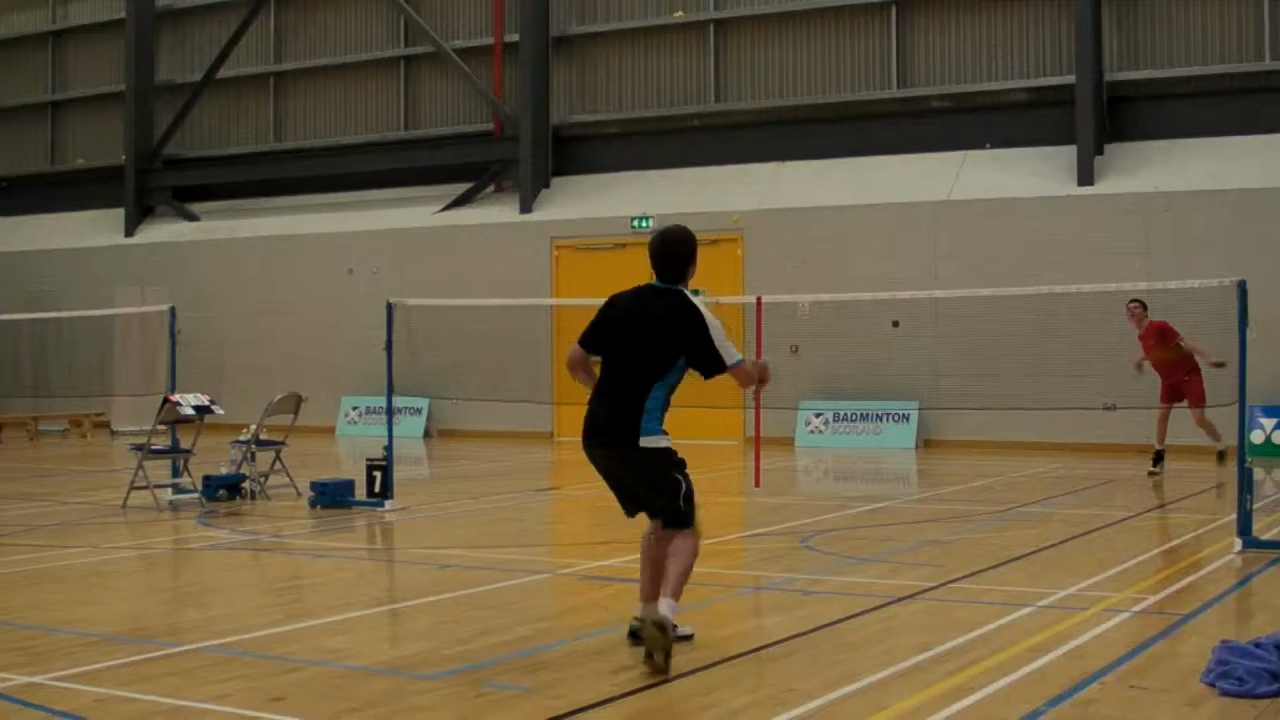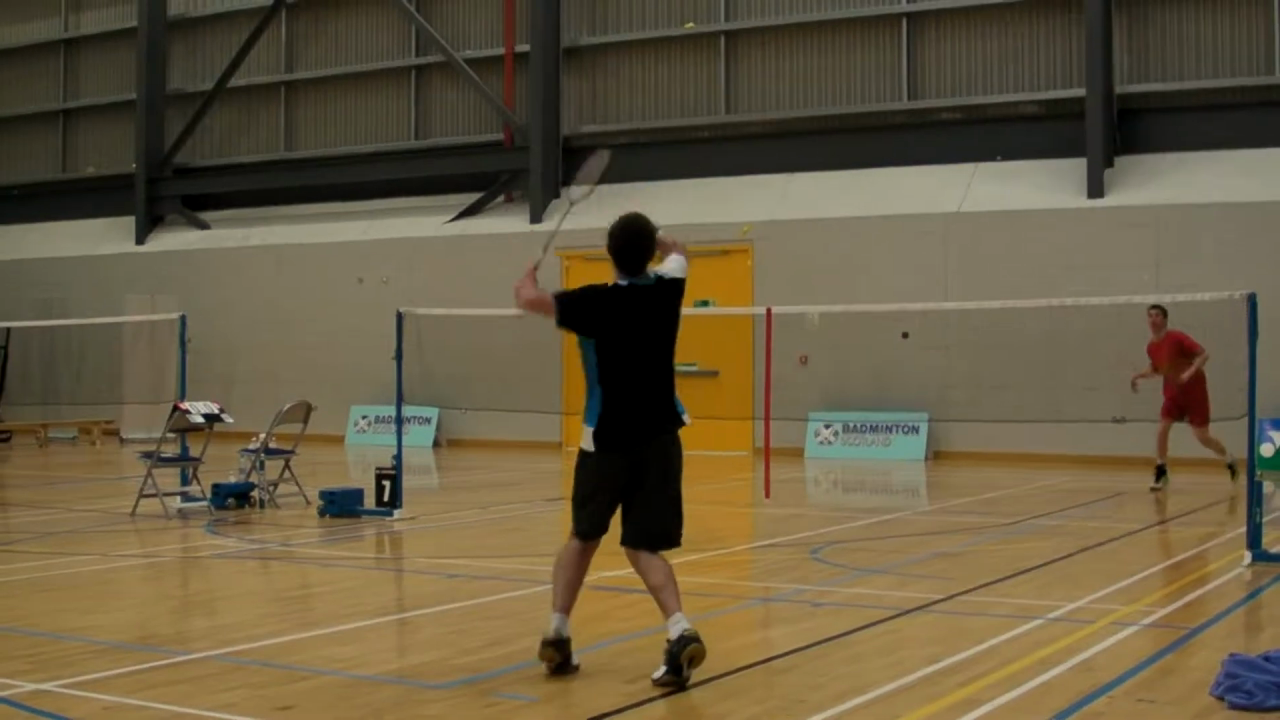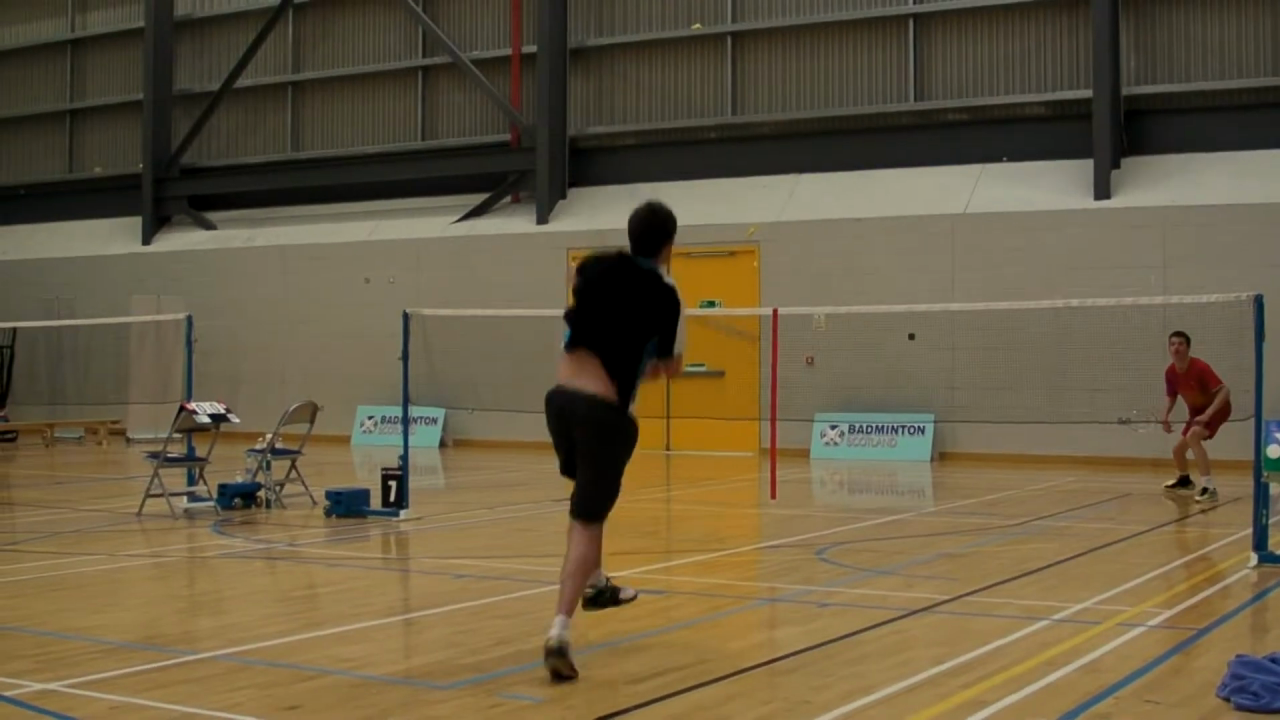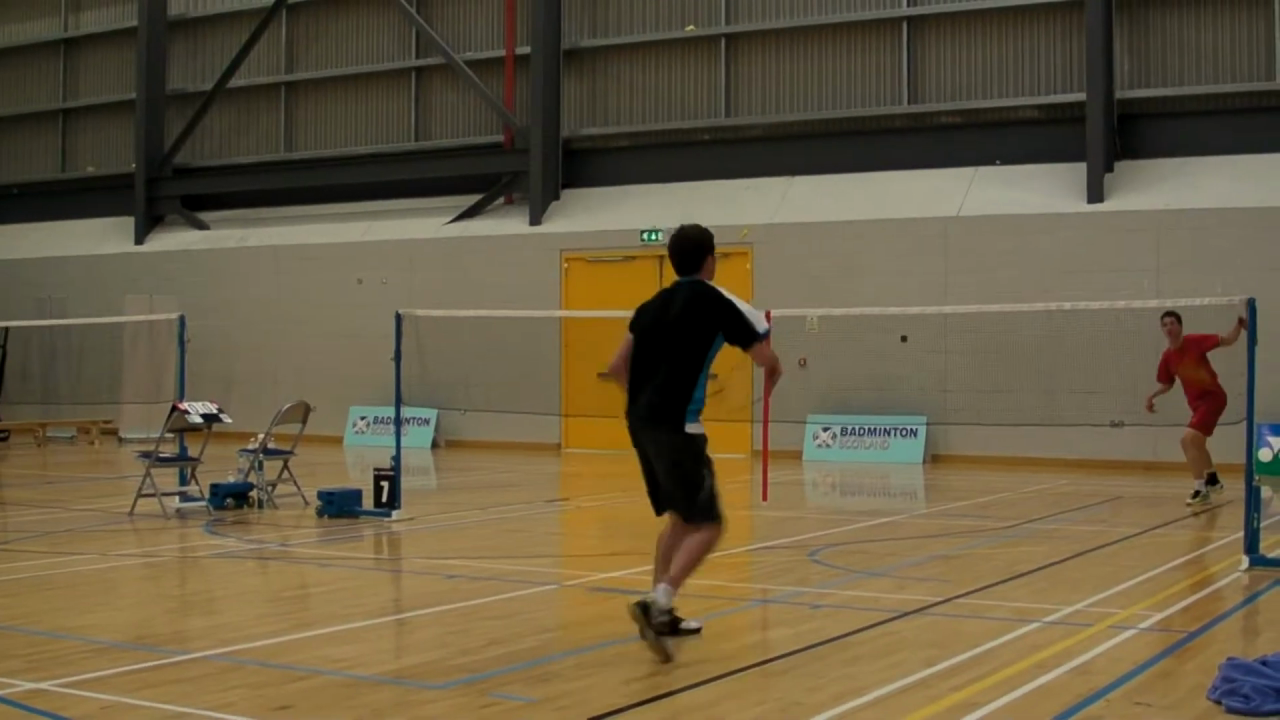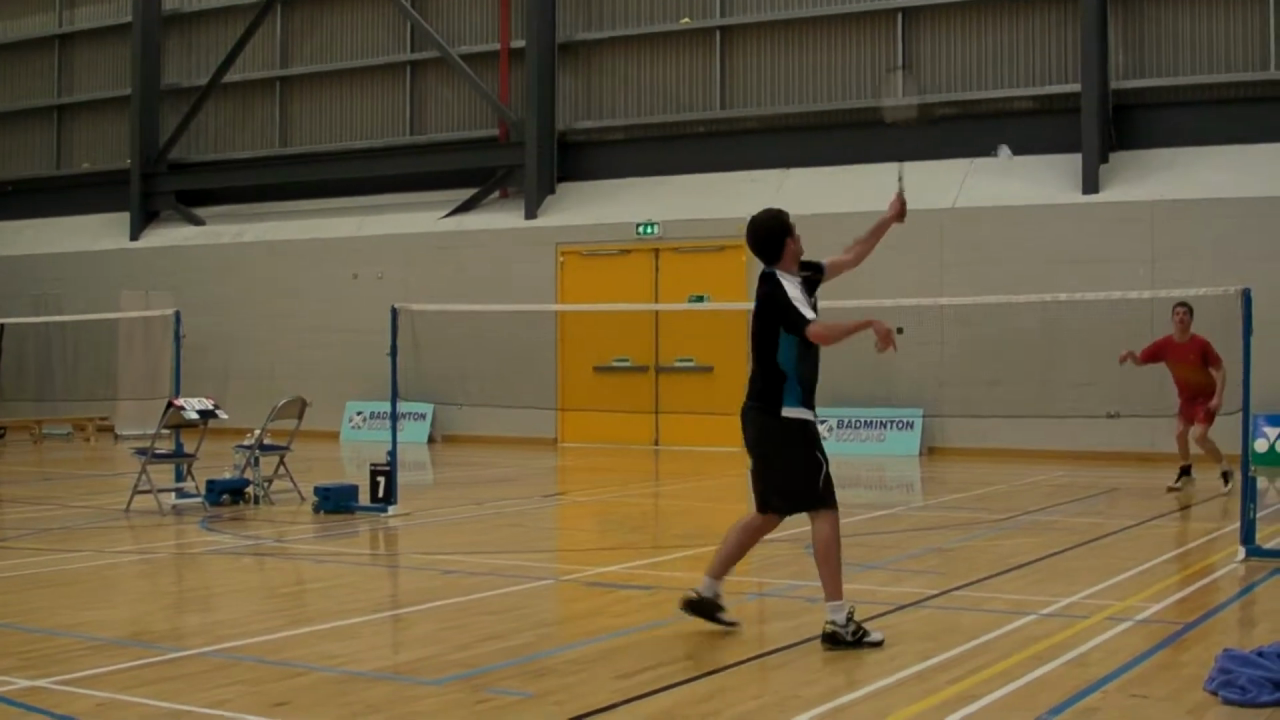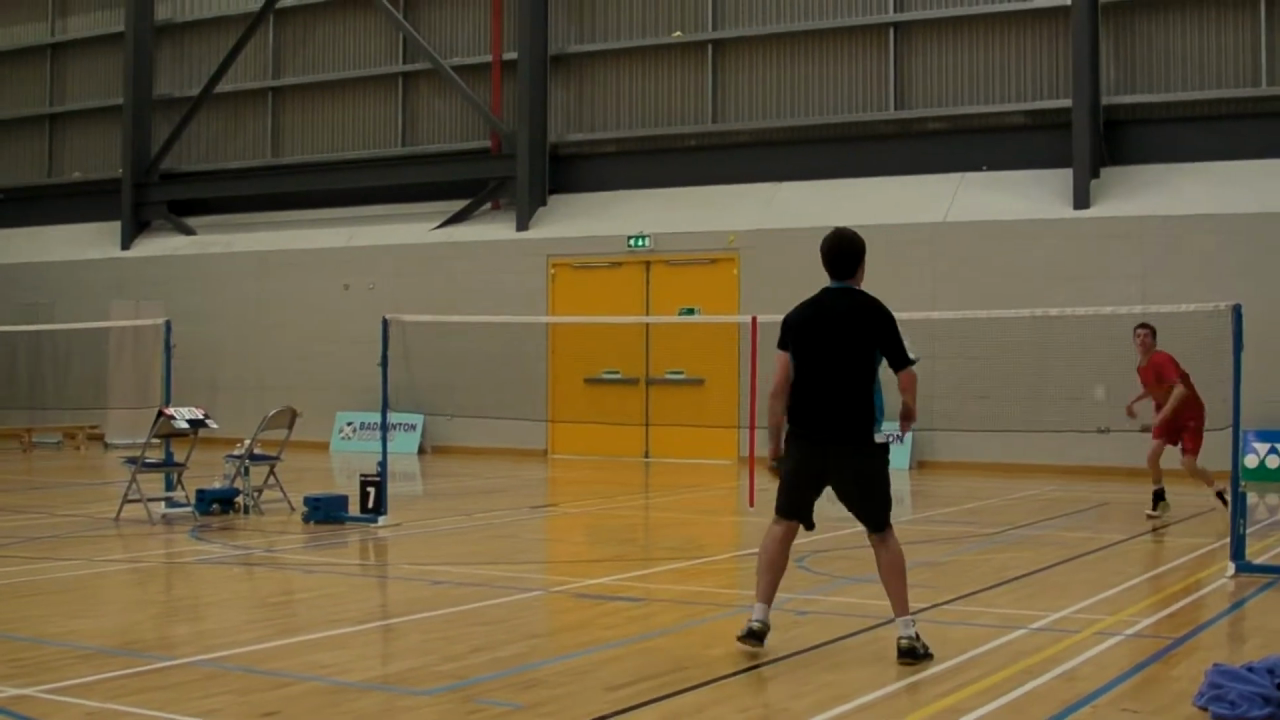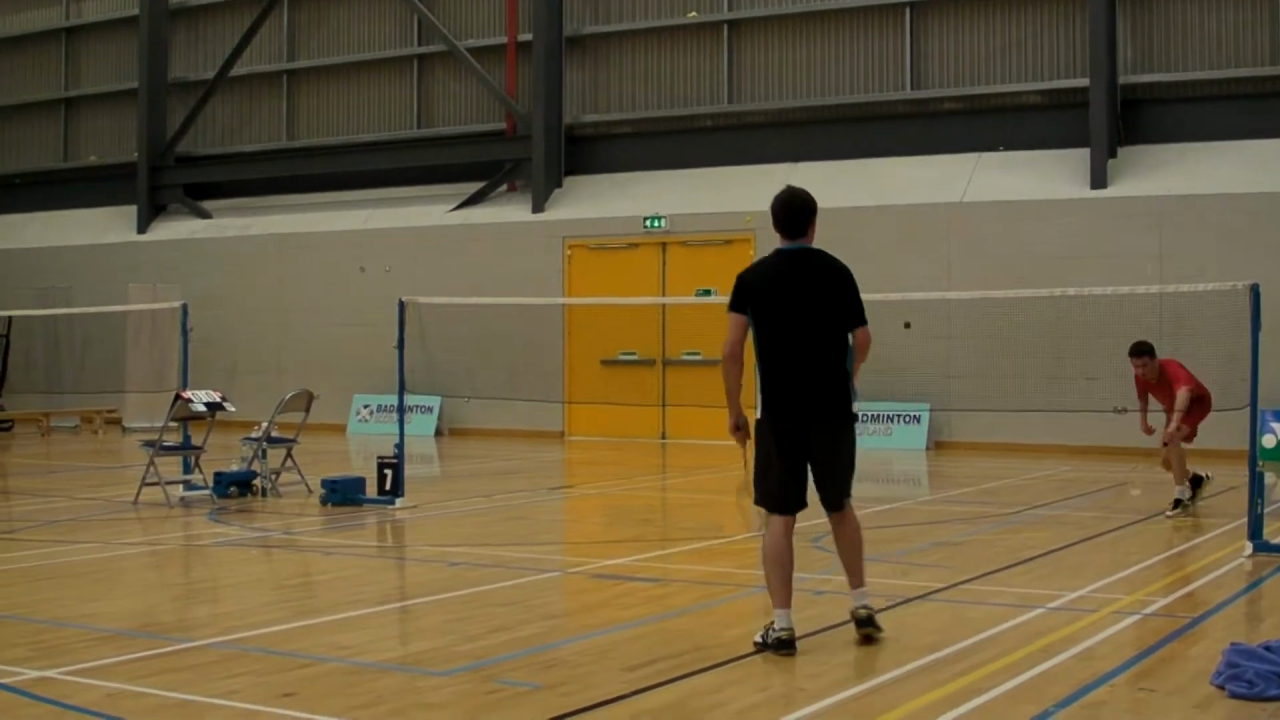
dt=0.5s
person 1, frame 1
left shoulder: (619, 303)
right shoulder: (692, 314)
left elbow: (575, 360)
right elbow: (742, 376)
right wrist: (761, 370)
left hip: (598, 436)
right hip: (639, 439)
left knee: (662, 520)
right knee: (683, 533)
left ankle: (650, 621)
right ankle: (661, 616)
person 1, frame 2
left shoulder: (600, 302)
right shoulder: (666, 289)
left elbow: (528, 301)
right elbow: (677, 251)
left wrist: (527, 276)
right wrist: (655, 234)
left hip: (607, 444)
right hip: (660, 442)
left knee: (581, 540)
right knee: (646, 551)
left ankle: (557, 635)
right ankle: (680, 632)
person 1, frame 3
left shoulder: (601, 267)
right shoulder: (666, 299)
left elbow: (576, 298)
right elbow: (668, 366)
right wrist: (649, 368)
left hip: (562, 401)
right hip: (606, 414)
left knee: (585, 508)
right knee: (585, 525)
left ankle: (596, 585)
right ankle: (559, 635)
person 1, frame 4
left shoulder: (653, 306)
right shoulder: (713, 301)
left elbow: (618, 365)
right elbow: (764, 353)
right wrist: (772, 367)
left hip: (645, 425)
right hip: (675, 429)
left knee: (685, 518)
right knee: (704, 528)
left ankle: (659, 611)
right ankle: (657, 603)
person 1, frame 5
left shoulder: (795, 278)
right shoulder: (778, 289)
left elbow: (847, 257)
right elbow: (820, 334)
left wrist: (888, 219)
right wrist: (871, 323)
left hip: (765, 417)
right hip: (782, 418)
left knee: (767, 513)
right knee: (824, 510)
left ankle: (705, 592)
right ankle: (838, 620)
person 1, frame 6
left shoulder: (799, 315)
right shoulder: (874, 312)
left elbow: (780, 386)
right elbow: (907, 380)
left wrist: (772, 445)
right wrist: (909, 410)
left hip: (804, 439)
right hip: (860, 441)
left knee: (783, 523)
right knee: (883, 535)
left ankle: (759, 616)
right ankle: (907, 635)
person 1, frame 7
left shoulder: (752, 278)
right shoulder: (836, 272)
left elbow: (732, 351)
right elbow: (862, 341)
left wrist: (735, 411)
left hip: (779, 414)
right hip: (833, 411)
left knee: (779, 517)
right knee: (839, 507)
left ankle: (781, 625)
right ankle: (862, 605)
person 2, frame 1
left shoulder: (1159, 326)
right shoulder: (1141, 336)
left elbow: (1182, 340)
left wrist: (1206, 357)
right wrist: (1140, 360)
left hip: (1187, 372)
right hip: (1168, 377)
left knee: (1199, 418)
right knee: (1162, 415)
left ankle: (1221, 447)
right ankle: (1159, 456)
person 2, frame 2
left shoulder: (1178, 338)
right shoulder: (1151, 347)
left elbow: (1203, 354)
left wrist: (1189, 373)
right wrist: (1138, 376)
left hip: (1194, 391)
right hip: (1173, 392)
left knee: (1202, 437)
right knee: (1162, 431)
left ankle: (1228, 459)
right ankle: (1161, 472)
person 2, frame 3
left shoulder: (1200, 368)
right shoulder: (1170, 372)
left elbow: (1224, 391)
right elbow: (1172, 396)
left wrist: (1207, 414)
right wrist: (1166, 416)
left hip: (1216, 410)
right hip: (1197, 412)
left knee: (1192, 437)
right knee: (1178, 450)
left ankle: (1209, 487)
right ankle: (1184, 480)
person 2, frame 4
left shoulder: (1196, 341)
right shoulder: (1167, 357)
left elbow: (1228, 340)
right elbow: (1166, 384)
left wrist: (1238, 326)
right wrist: (1151, 396)
left hip: (1213, 397)
right hip: (1197, 402)
left knee: (1187, 439)
right knee: (1197, 443)
left ankle: (1202, 489)
right ankle: (1212, 481)
person 2, frame 5
left shoulder: (1201, 344)
right shoulder: (1164, 344)
left elbow: (1220, 370)
right elbow: (1140, 360)
left wrist: (1218, 398)
right wrist: (1130, 355)
left hip: (1207, 396)
right hip: (1187, 397)
left knee: (1199, 435)
right knee: (1180, 434)
left ankle: (1225, 469)
right ankle: (1185, 472)
person 2, frame 6
left shoulder: (1163, 360)
right shoulder: (1141, 367)
left elbow: (1180, 389)
left wrist: (1161, 416)
right wrist: (1133, 402)
left hip: (1190, 413)
right hip: (1167, 416)
left knee: (1188, 466)
right knee: (1152, 455)
left ankle: (1219, 490)
right ankle: (1159, 499)
person 2, frame 7
left shoulder: (1171, 369)
right shoulder: (1140, 377)
left elbow: (1184, 392)
right elbow: (1143, 396)
left wrist: (1174, 423)
right wrist: (1143, 420)
left hip: (1197, 403)
right hip: (1175, 409)
left knee: (1171, 439)
right knee: (1166, 460)
left ankle: (1182, 498)
right ankle: (1197, 479)
